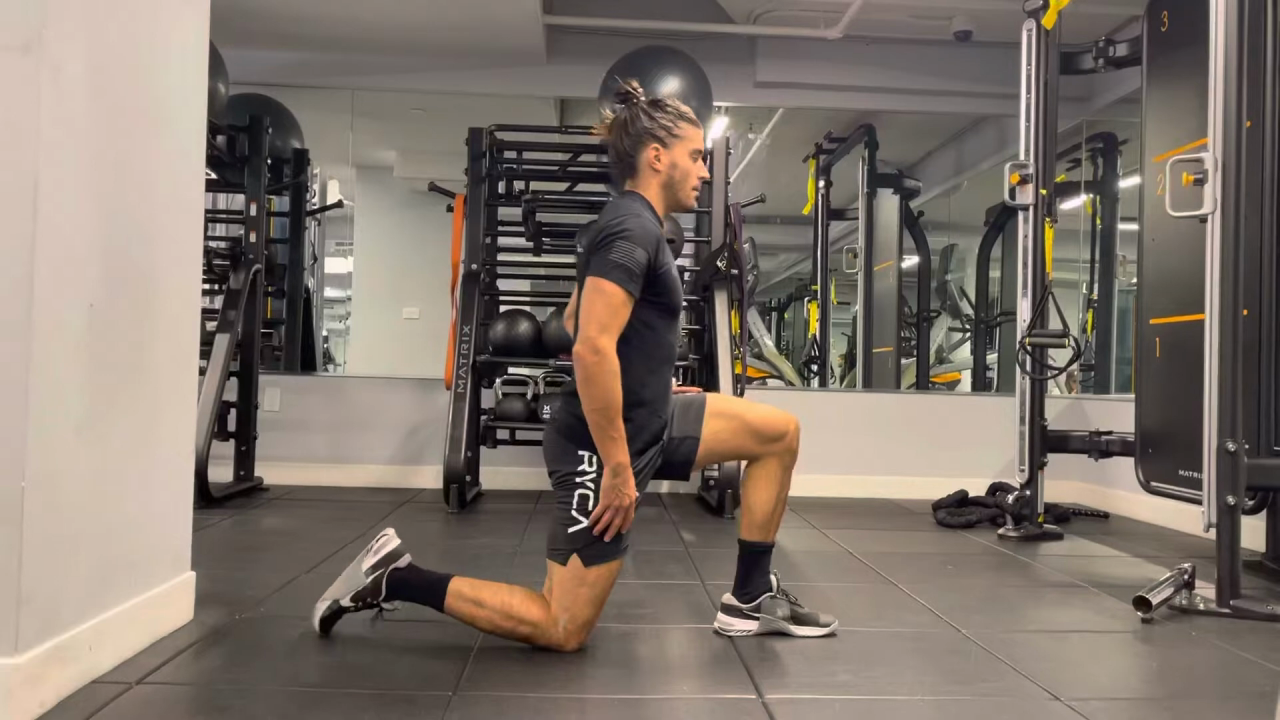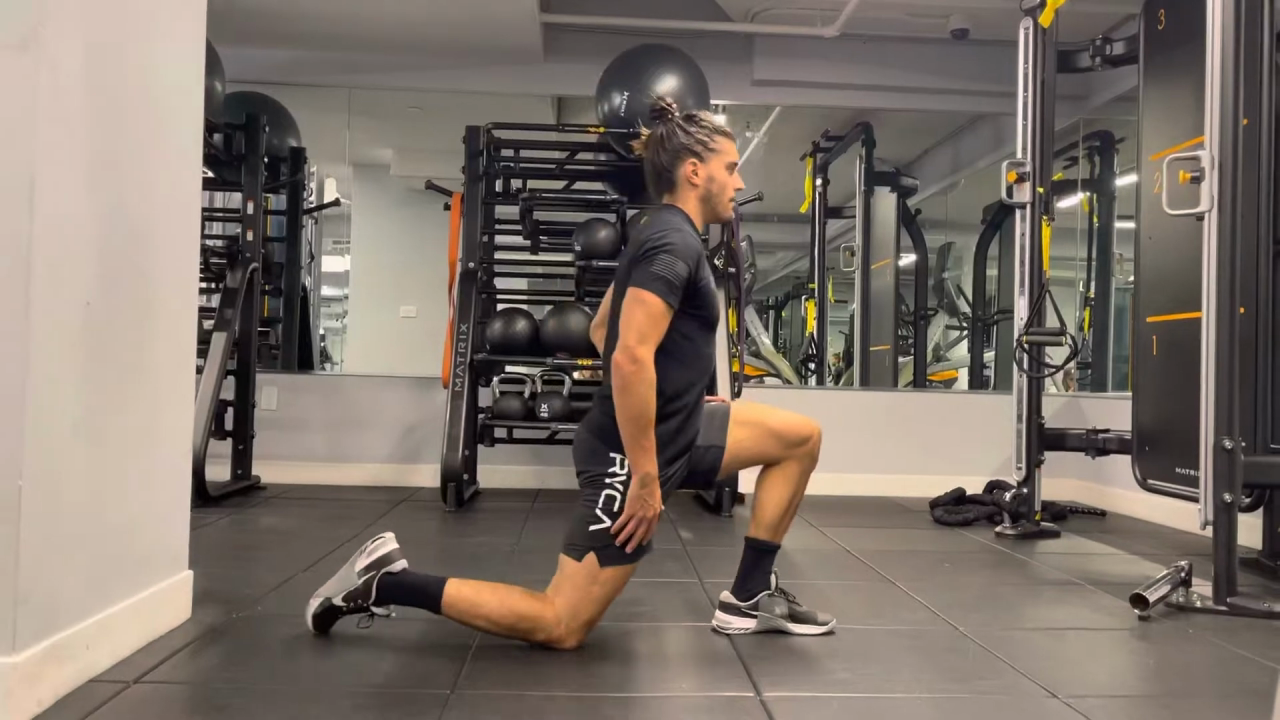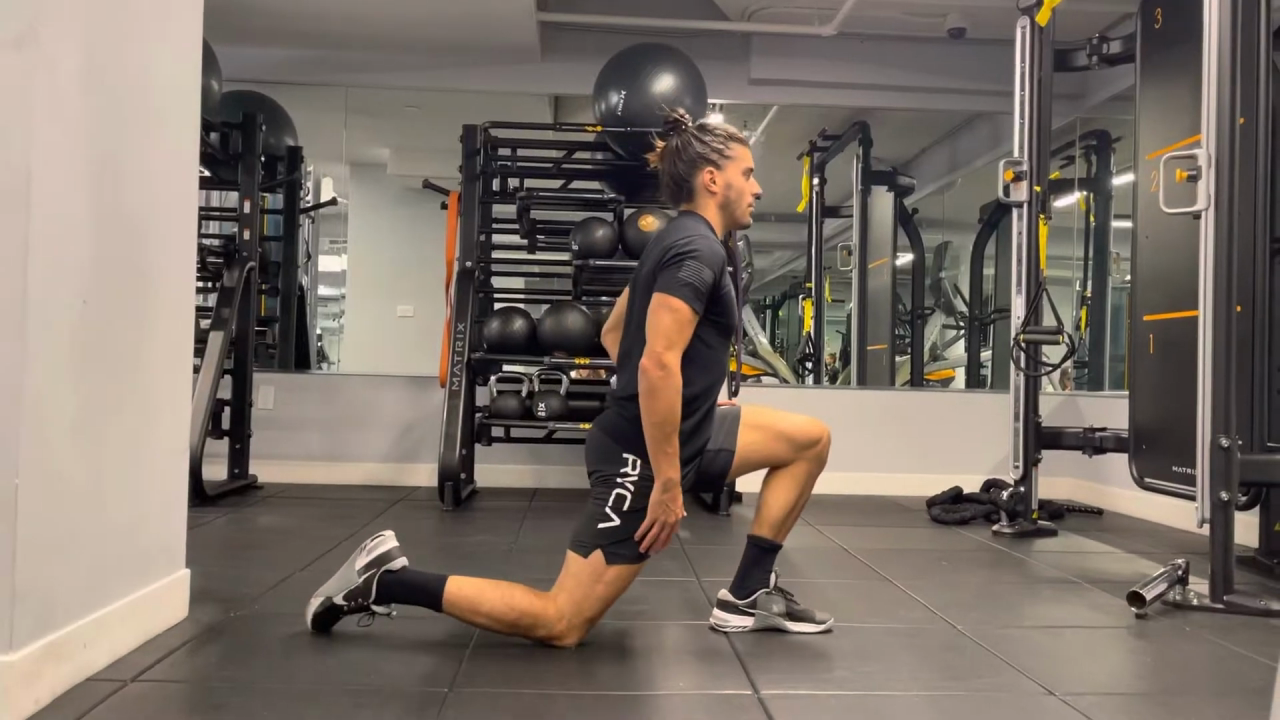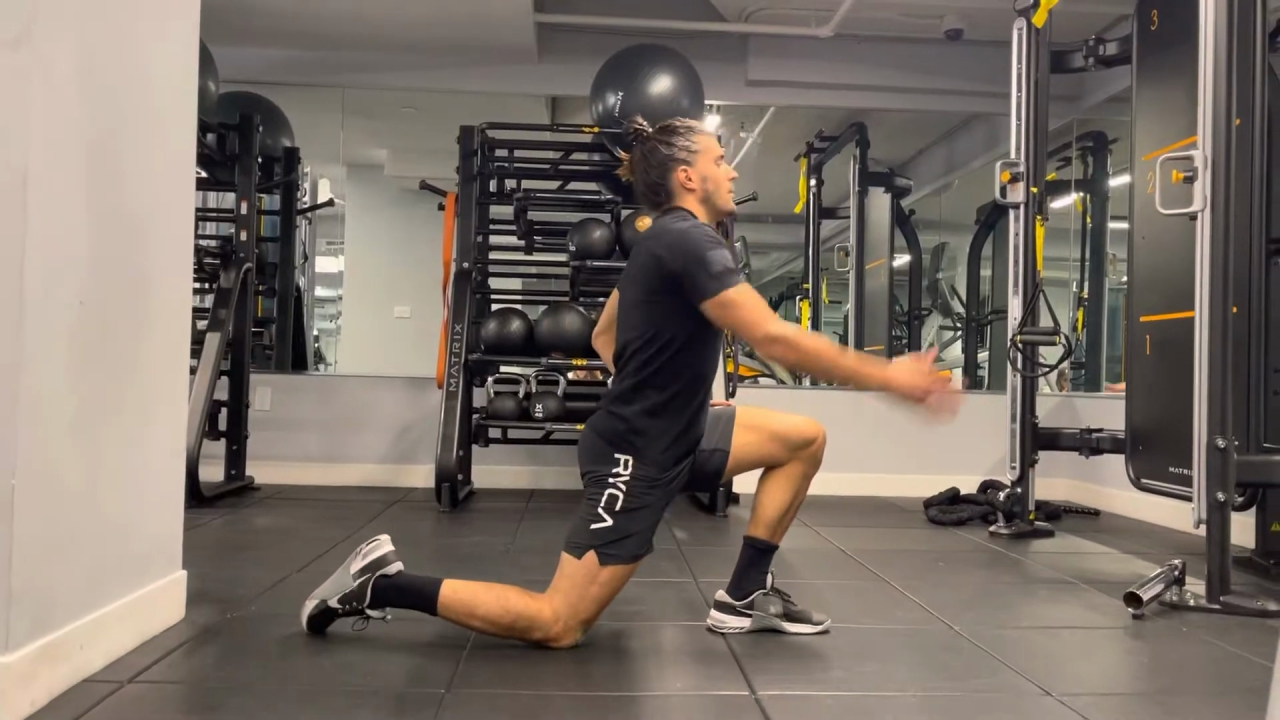
dt=0.4s
person 1, frame 1
left shoulder: (631, 223)
right shoulder: (631, 229)
left elbow: (575, 320)
right elbow: (592, 347)
right wrist: (618, 468)
left hip: (646, 420)
right hip: (603, 440)
left knee: (779, 432)
right knee: (562, 629)
left ankle: (752, 598)
right ankle: (395, 578)
person 1, frame 2
left shoulder: (663, 234)
right shoulder: (674, 243)
left elbow: (601, 328)
right elbow: (631, 357)
right wrist: (645, 477)
left hip: (671, 428)
right hip: (635, 447)
left knee: (800, 437)
right knee: (561, 625)
left ankle: (750, 597)
right ankle: (384, 583)
person 1, frame 3
left shoulder: (679, 240)
right shoulder: (699, 250)
left elbow: (614, 332)
right elbow: (658, 363)
right wrist: (668, 484)
left hip: (674, 433)
right hip: (644, 453)
left knee: (809, 440)
right knee: (561, 623)
left ankle: (749, 593)
right ankle: (386, 582)
person 1, frame 4
left shoulder: (666, 242)
right shoulder: (688, 242)
left elbow: (603, 335)
right elbow: (774, 337)
right wrist: (884, 375)
left hip: (664, 434)
right hip: (635, 455)
left knee: (803, 438)
right knee: (557, 625)
left ankle: (743, 596)
right ankle: (388, 585)
